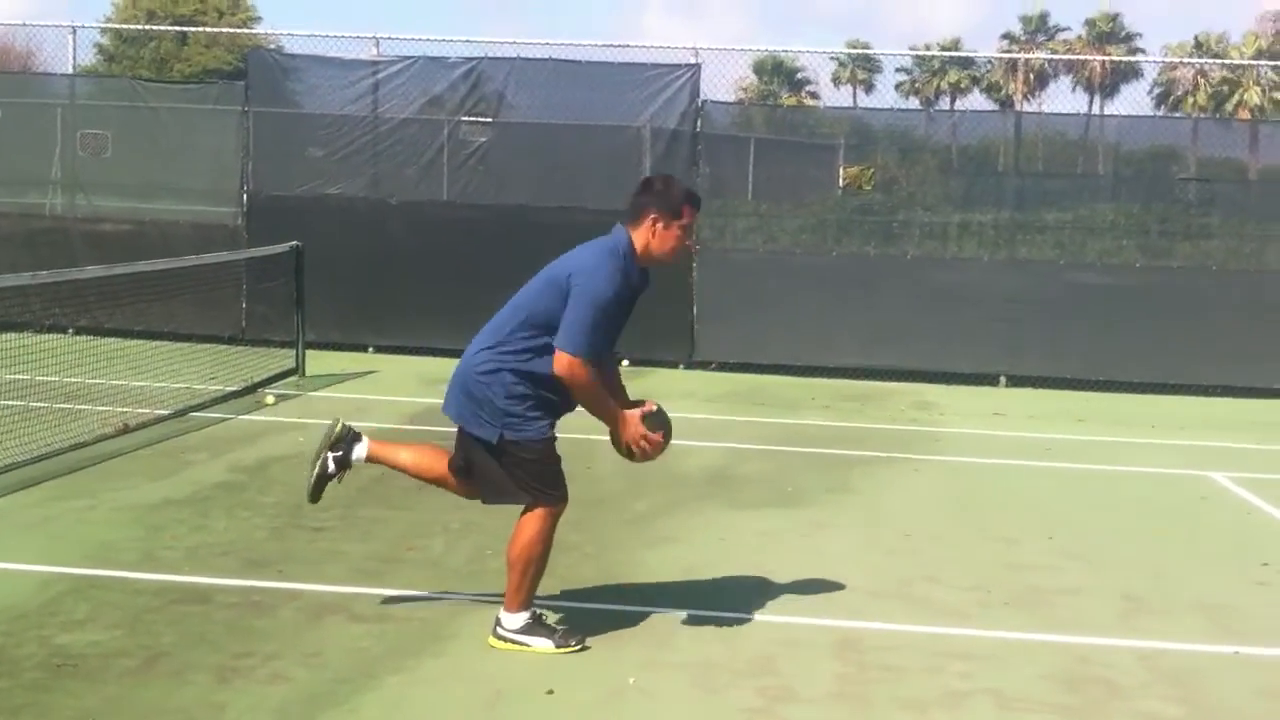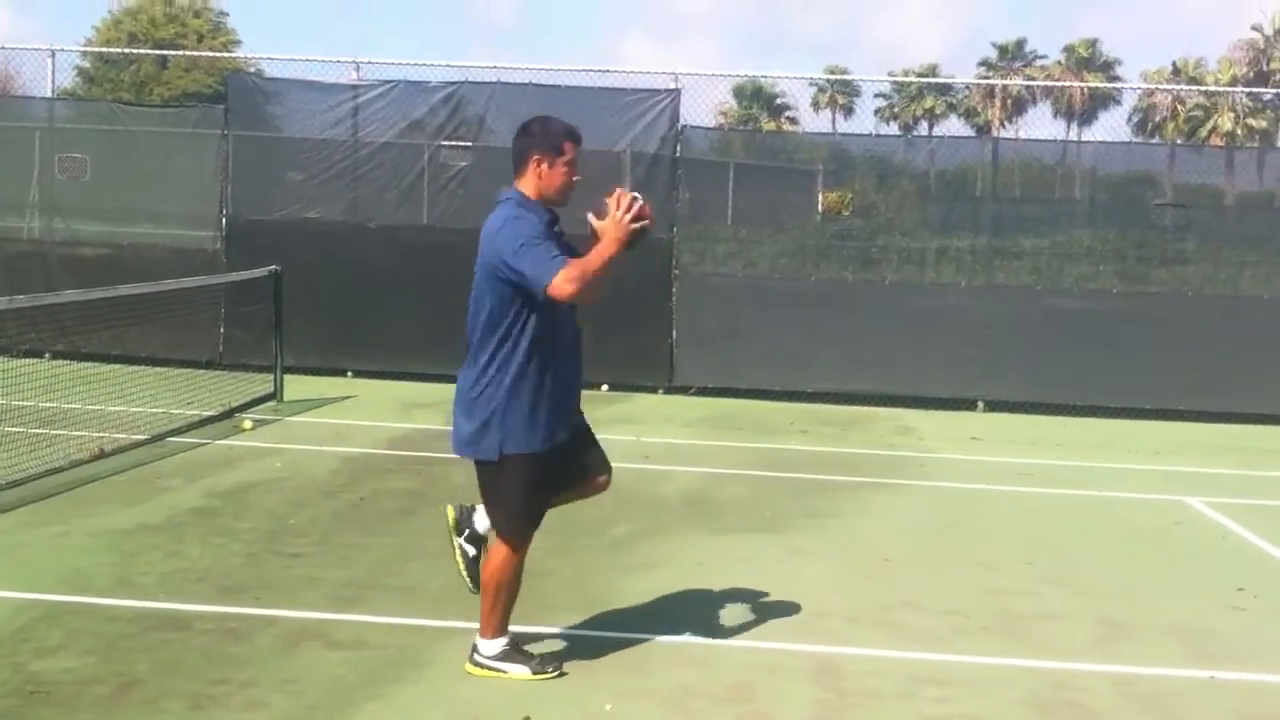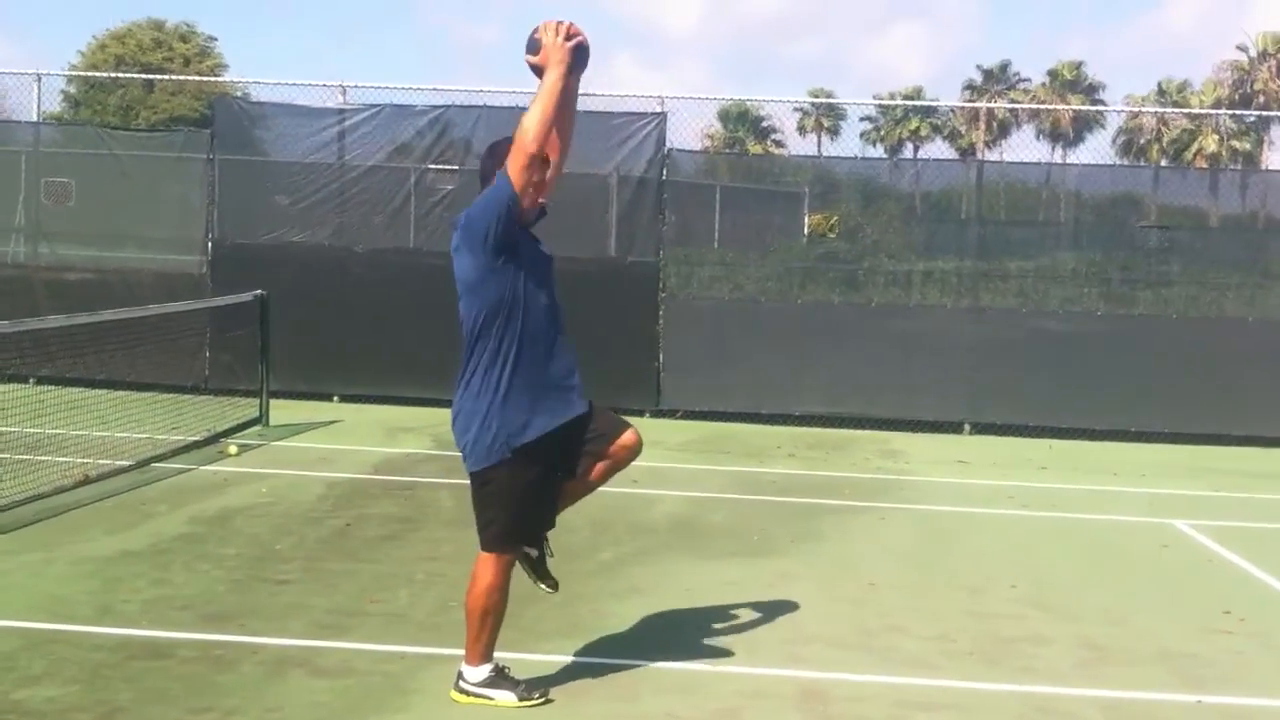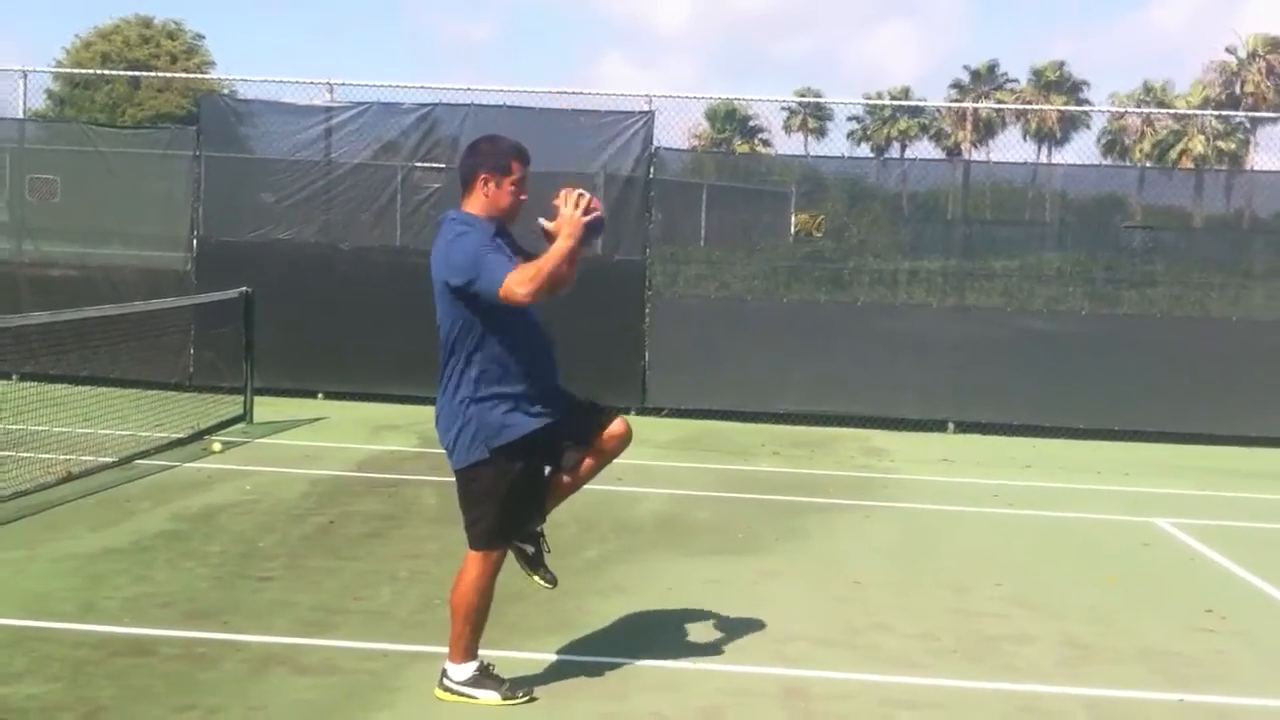
dt=0.5s
person 1, frame 1
left shoulder: (621, 266)
right shoulder: (605, 273)
left elbow: (596, 353)
right elbow: (567, 365)
left wrist: (624, 410)
right wrist: (620, 422)
left hip: (493, 382)
right hip: (503, 390)
left knee: (466, 477)
right knee: (545, 502)
left ankle: (355, 448)
right ankle: (513, 622)
person 1, frame 2
left shoulder: (534, 220)
right shoulder: (514, 227)
left elbow: (561, 283)
right elbow: (567, 287)
left wrist: (608, 238)
right wrist: (614, 242)
left hip: (542, 399)
right hip: (507, 406)
left knee: (593, 477)
right knee: (517, 529)
left ankle: (479, 519)
right ankle: (491, 648)
person 1, frame 3
left shoulder: (513, 230)
right shoulder: (481, 229)
left elbow: (554, 153)
right elbow: (526, 149)
left wrist: (567, 75)
right wrist: (555, 67)
left hip: (546, 407)
right hip: (502, 420)
left knee: (622, 442)
right knee: (500, 552)
left ankle: (536, 527)
right ankle: (475, 673)
person 1, frame 4
left shoulder: (494, 239)
right shoulder: (462, 243)
left elbow: (555, 281)
right elbow: (525, 289)
left wrist: (566, 232)
right wrist: (570, 234)
left hip: (532, 403)
right hip: (487, 419)
left knee: (613, 432)
right knee: (487, 549)
left ankle: (528, 523)
right ankle: (460, 672)
